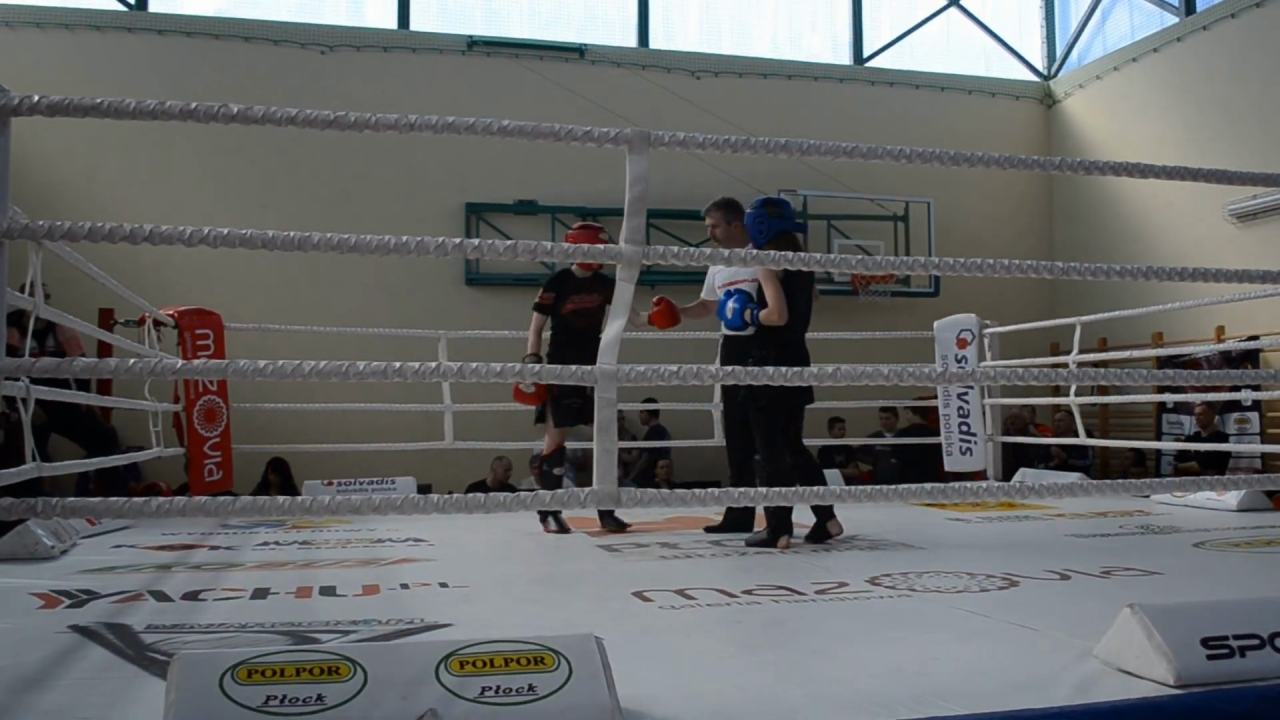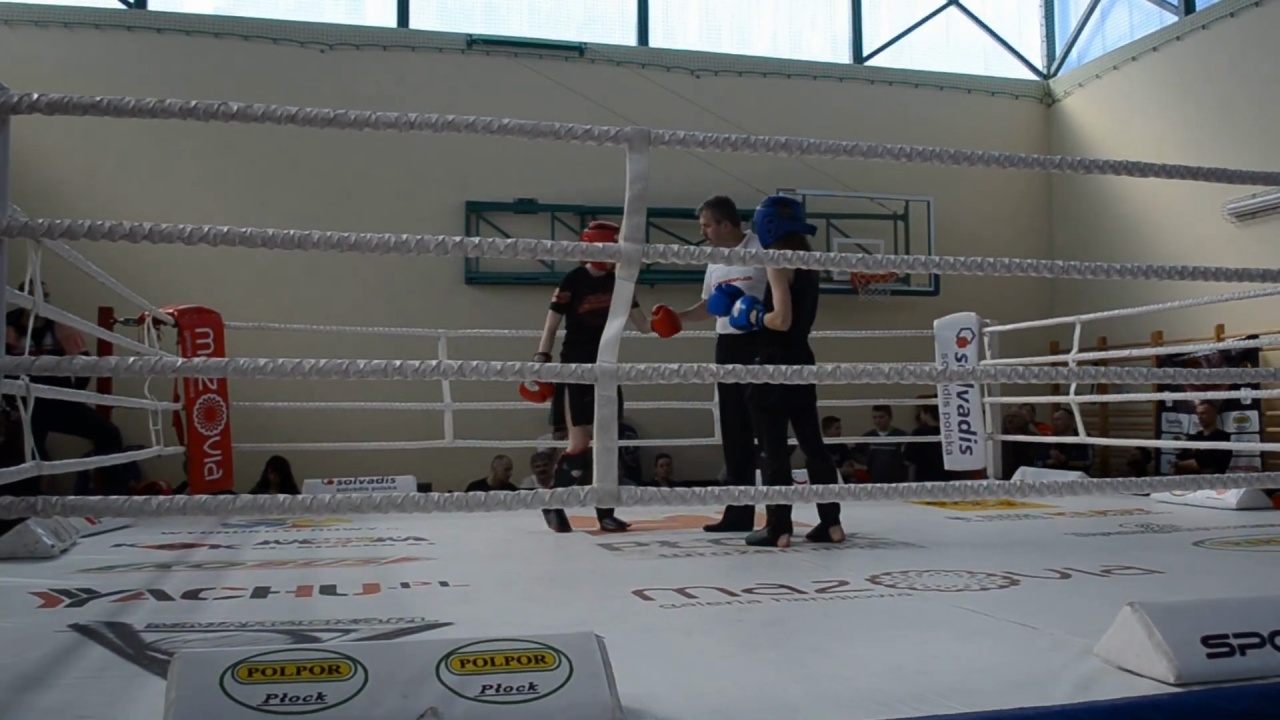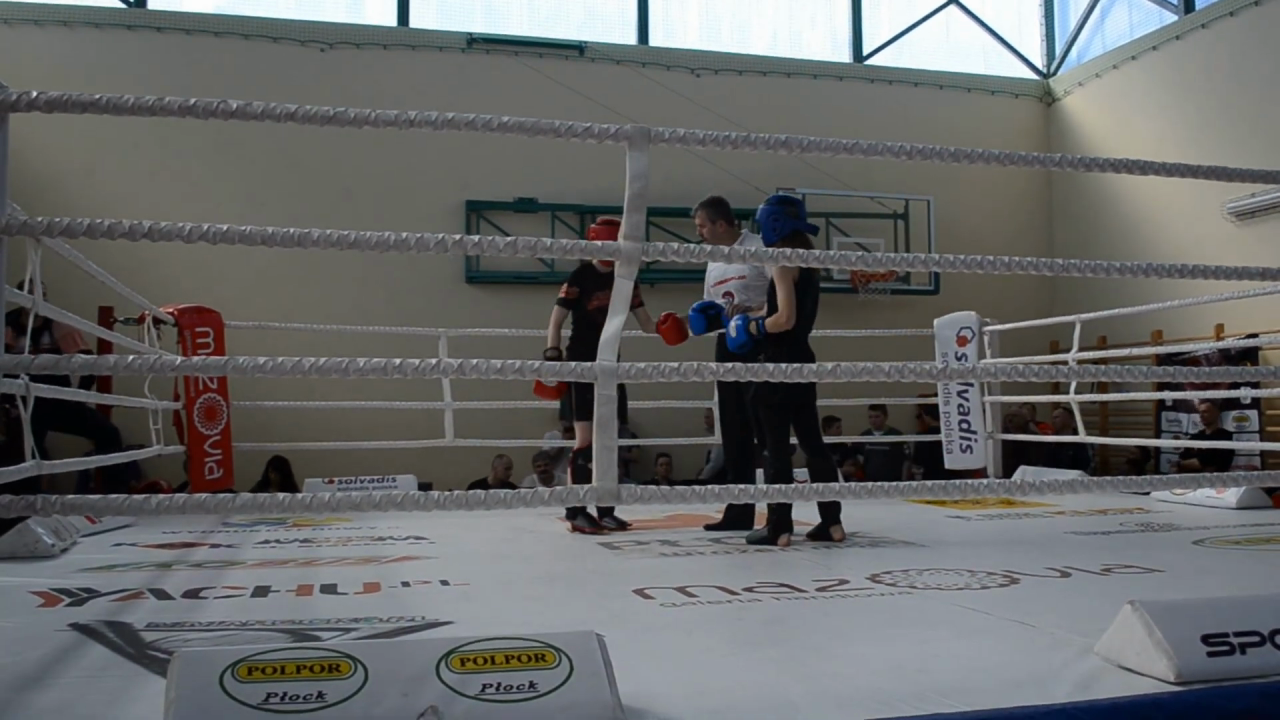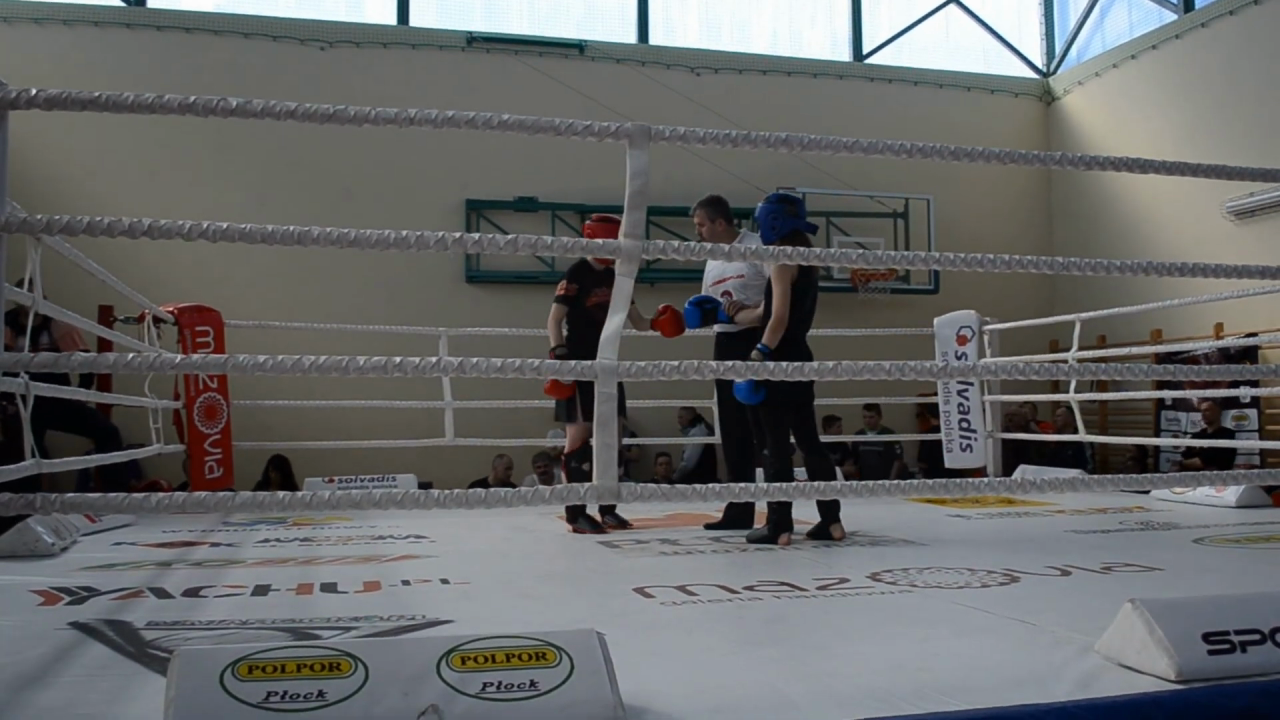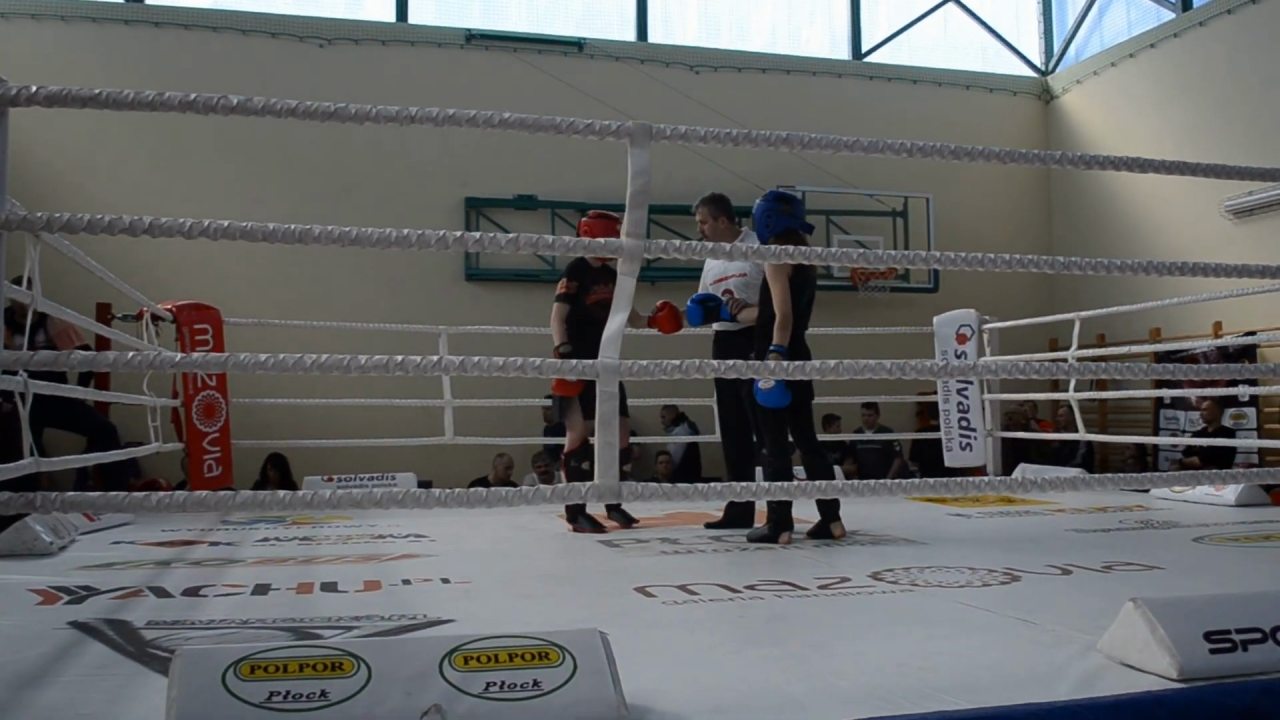
dt=0.3s
person 1, frame 1
left shoulder: (767, 262)
right shoulder: (802, 264)
left elbow: (778, 315)
left wrist: (748, 314)
right wrist: (752, 310)
left hip: (770, 362)
right hip: (796, 360)
left knee: (770, 450)
right knee: (793, 445)
left ankle: (778, 529)
right ankle: (826, 519)
person 1, frame 2
left shoulder: (779, 264)
right shoulder: (806, 265)
left elbow: (781, 319)
left wrist: (754, 316)
right wrist: (757, 311)
left hip: (776, 363)
right hip: (800, 361)
left knee: (774, 449)
right knee: (812, 443)
left ankle: (778, 528)
right ankle: (831, 522)
person 1, frame 3
left shoulder: (784, 262)
right shoulder: (806, 263)
left elbow: (785, 319)
left wrist: (753, 328)
right wrist: (739, 318)
left hip: (780, 363)
right hip: (800, 361)
left knee: (777, 448)
right knee: (812, 442)
left ankle: (778, 527)
right ankle: (831, 522)
person 1, frame 4
left shoulder: (782, 261)
right shoulder: (805, 263)
left elbow: (778, 319)
left wrist: (758, 355)
right wrist: (730, 316)
left hip: (779, 363)
right hip: (799, 360)
left knee: (777, 447)
right knee: (810, 442)
left ankle: (779, 526)
right ankle: (831, 520)
person 1, frame 5
left shoulder: (776, 257)
right shoulder: (803, 261)
left elbow: (782, 315)
left wrist: (773, 358)
right wrist: (732, 313)
left hip: (778, 359)
right hip: (797, 358)
left knee: (775, 447)
right knee: (807, 441)
left ankle: (779, 525)
right ankle: (831, 519)
person 2, frame 1
right shoulder: (718, 265)
right elbow: (706, 306)
right wrist: (677, 311)
right hip: (732, 348)
right knee: (736, 432)
right ankle: (740, 511)
person 2, frame 2
left shoulder: (762, 251)
right shoulder: (715, 263)
right elbow: (709, 307)
right wrist: (679, 316)
left hip: (758, 345)
right hip: (727, 347)
right knee: (734, 432)
right ankle: (739, 510)
person 2, frame 3
left shoulder: (759, 248)
right shoulder: (715, 261)
left wrist: (751, 311)
right wrist: (688, 320)
left hip: (756, 343)
right hip: (725, 346)
left knee: (764, 428)
right knee: (733, 431)
right ankle: (739, 510)
person 2, frame 4
left shoulder: (758, 248)
right shoulder: (712, 261)
left wrist: (749, 311)
right wrist: (686, 317)
left hip: (755, 343)
right hip: (725, 346)
left knee: (763, 428)
right knee: (732, 431)
right ankle: (739, 509)
person 2, frame 5
left shoulder: (759, 247)
right shoulder: (711, 260)
right elbow: (701, 308)
left wrist: (751, 307)
right wrist: (677, 316)
left hip: (754, 341)
right hip: (723, 344)
left knee: (764, 427)
right knee: (732, 430)
right ankle: (740, 508)
person 3, frame 1
left shoulder: (605, 284)
right shoulder: (557, 282)
left elbow: (632, 318)
right elbow: (536, 328)
right wrist: (531, 363)
left hip: (595, 367)
right hip: (562, 368)
right knee: (555, 439)
left ankle: (606, 511)
right ankle: (548, 511)
person 3, frame 2
left shoulder: (617, 284)
right shoulder: (572, 281)
left elbow: (641, 324)
right elbow: (551, 326)
right wrist: (541, 361)
right hip: (575, 366)
right knee: (580, 441)
left ankle: (605, 511)
right ankle: (554, 506)
person 3, frame 3
right shoulder: (579, 276)
left elbow: (645, 320)
right elbow: (556, 321)
left wrist: (662, 328)
right wrist: (552, 356)
right hip: (580, 363)
right knee: (586, 435)
left ankle: (603, 510)
right ankle: (577, 511)
person 3, frame 4
left shoulder: (616, 278)
right shoulder: (576, 274)
left elbow: (637, 321)
right elbow: (555, 319)
left wrist: (658, 322)
right wrist: (559, 355)
right hip: (579, 363)
right knee: (578, 435)
left ankle: (607, 508)
right ankle: (576, 513)
person 3, frame 5
left shoulder: (612, 275)
right shoulder: (575, 271)
left elbow: (632, 319)
right elbow: (557, 318)
left wrist: (655, 320)
right wrist: (563, 354)
right hip: (579, 362)
left knee: (620, 432)
right knee: (578, 434)
left ankle: (613, 503)
right ankle: (576, 512)
person 4, frame 1
left shoulder: (61, 328)
right shoulder: (10, 331)
left wrist: (84, 396)
left hip: (62, 402)
left knee: (105, 437)
left ankle: (117, 498)
person 4, frame 2
left shoulder: (61, 326)
right shoulder: (8, 329)
left wrist: (76, 391)
left hip: (61, 401)
left knee: (108, 434)
left ankle: (118, 495)
person 4, frame 3
left shoulder: (59, 325)
right shoulder: (7, 328)
left wrist: (80, 393)
left hip: (59, 401)
left knee: (108, 433)
left ankle: (118, 495)
person 4, frame 4
left shoulder: (57, 324)
right shoulder: (7, 327)
left wrist: (81, 392)
left hip: (59, 399)
left knee: (107, 432)
left ankle: (118, 494)
person 4, frame 5
left shoulder: (54, 321)
right shoulder: (5, 325)
left elbow: (84, 354)
left wrist: (80, 389)
left hip: (56, 398)
left knee: (104, 430)
left ankle: (117, 493)
